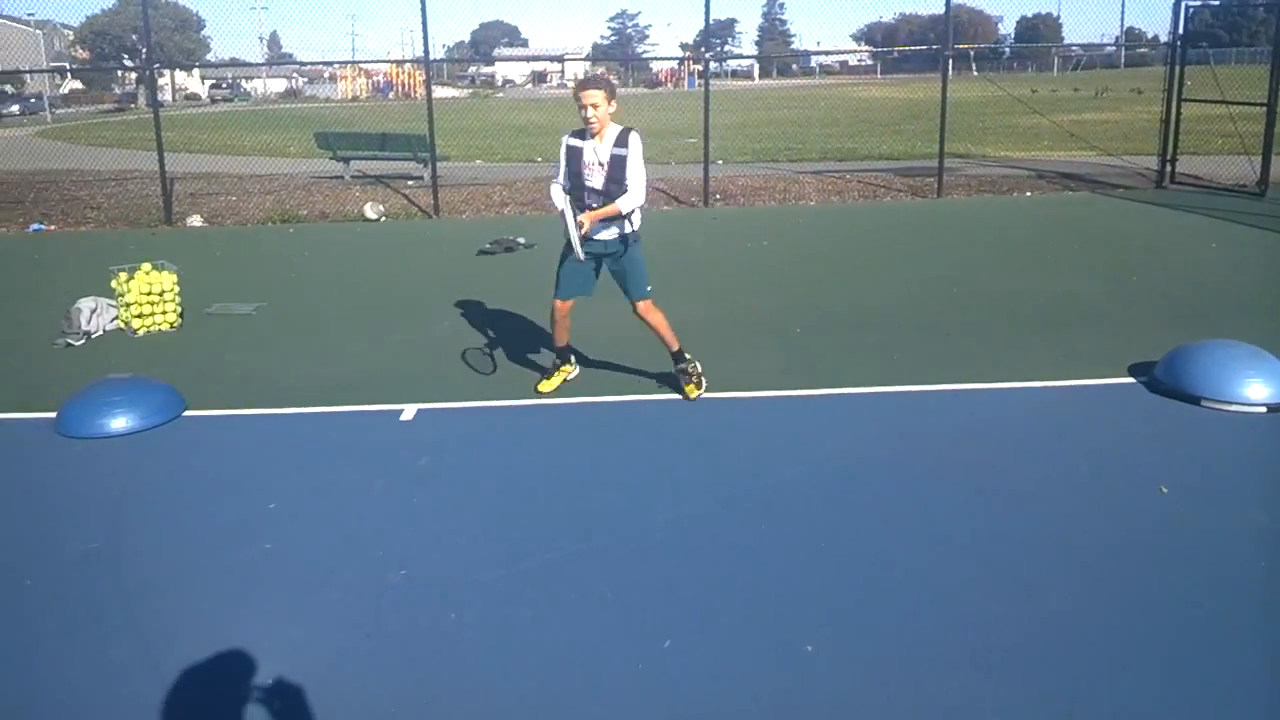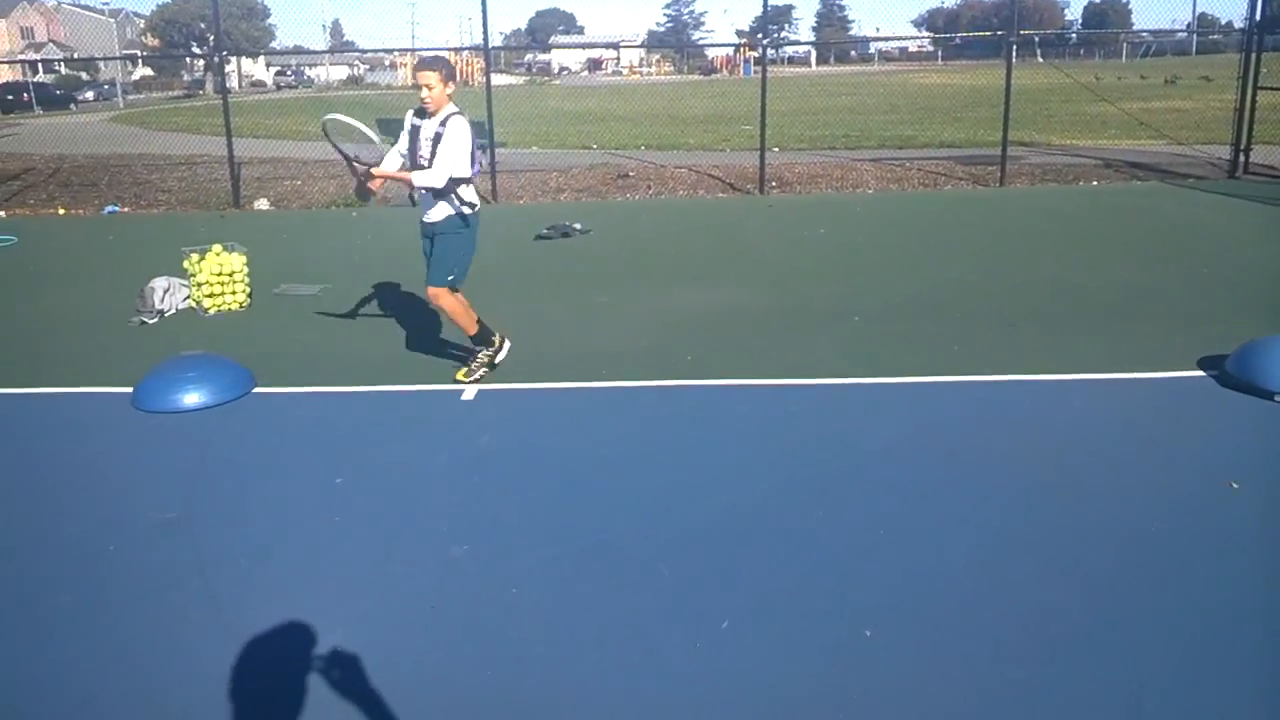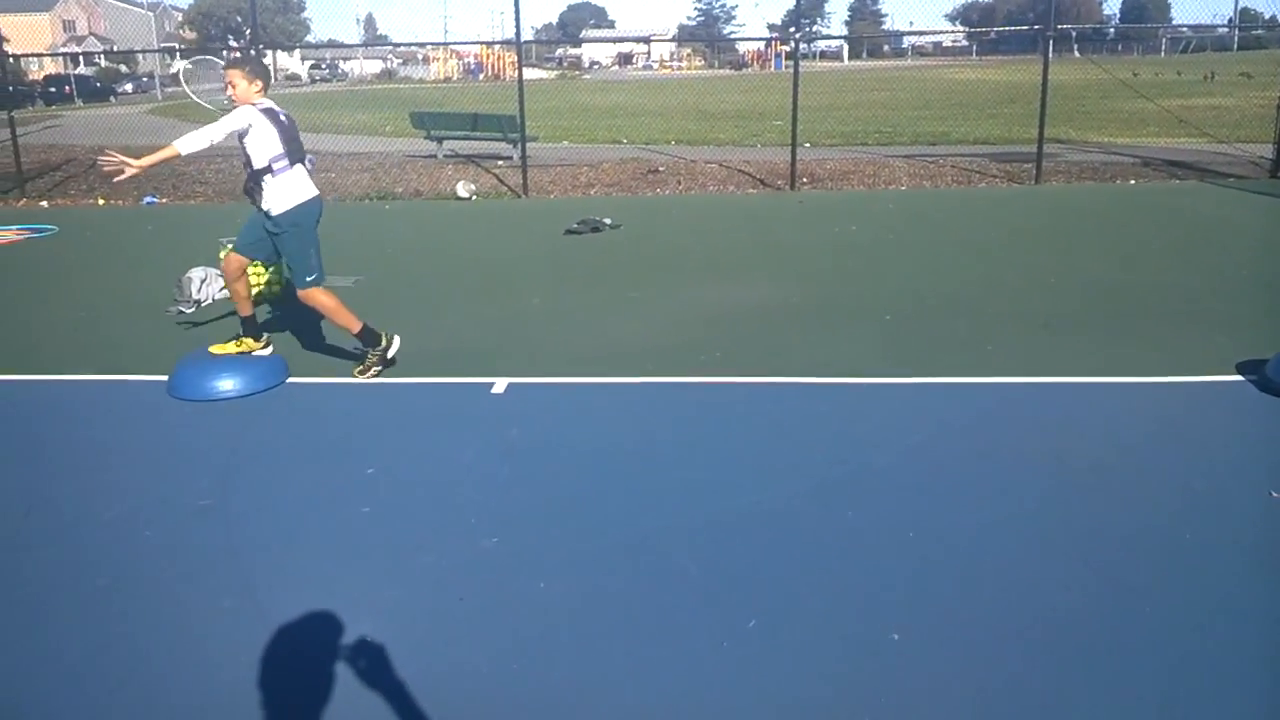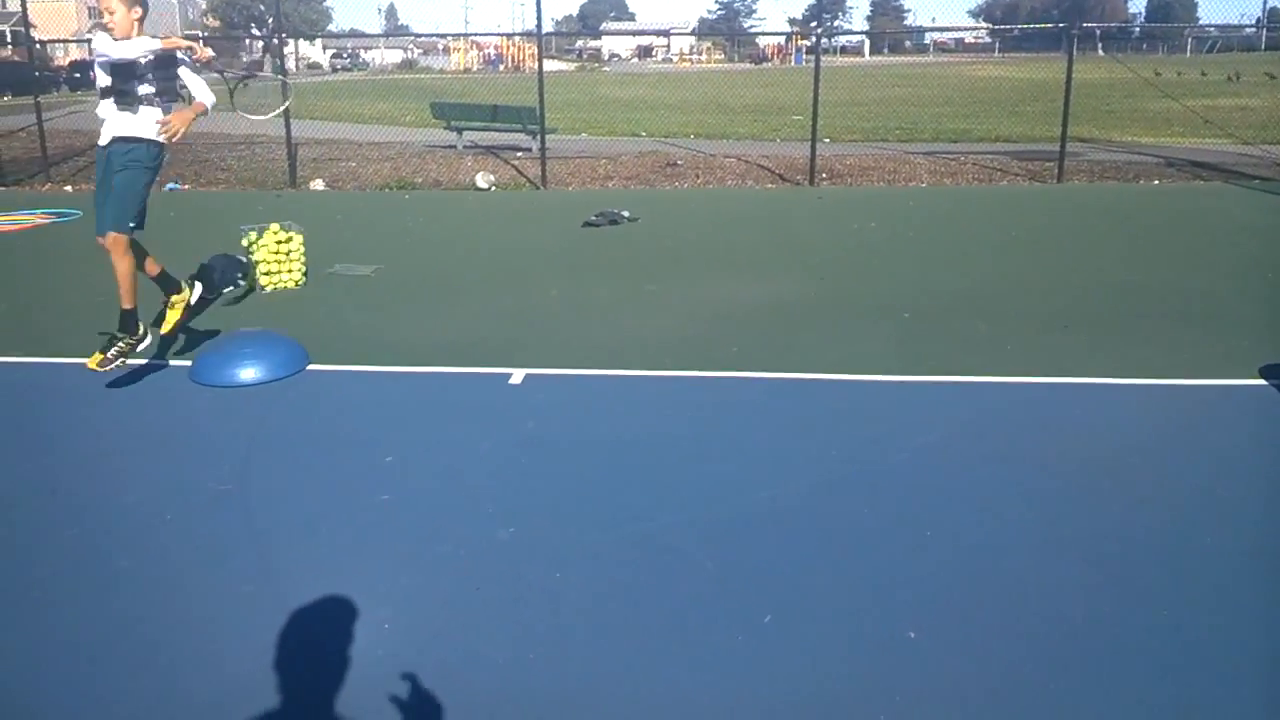
dt=0.5s
person 1, frame 1
left shoulder: (630, 142)
right shoulder: (571, 142)
left elbow: (636, 195)
right elbow: (558, 186)
left wrist: (596, 216)
right wrist: (571, 215)
left hip: (621, 236)
right hip: (584, 237)
left knee: (644, 308)
right knee: (560, 306)
left ankle: (685, 363)
right ankle: (564, 363)
person 1, frame 2
left shoulder: (456, 124)
right shoulder: (415, 117)
left elbow: (438, 177)
right elbow: (399, 153)
left wrist: (388, 174)
right wrist: (378, 176)
left hip: (457, 218)
right hip: (431, 217)
left knee: (436, 292)
right knee: (447, 290)
left ankle: (487, 343)
right ankle: (488, 345)
person 1, frame 3
left shoulder: (248, 114)
right shoulder: (274, 114)
left elbow: (195, 139)
left wrist: (141, 163)
left hip: (296, 210)
right hip: (280, 209)
left knee: (309, 290)
right knee: (233, 265)
left ankle: (378, 343)
right ankle: (252, 337)
person 1, frame 4
left shoulder: (170, 55)
right shoulder: (103, 44)
left elbow: (205, 95)
right elbow: (122, 51)
left wrist: (189, 112)
right wrist: (175, 43)
left hip: (141, 148)
right hip: (110, 146)
left knee: (116, 240)
right knee: (108, 240)
left ankle: (130, 331)
right ankle: (175, 289)
